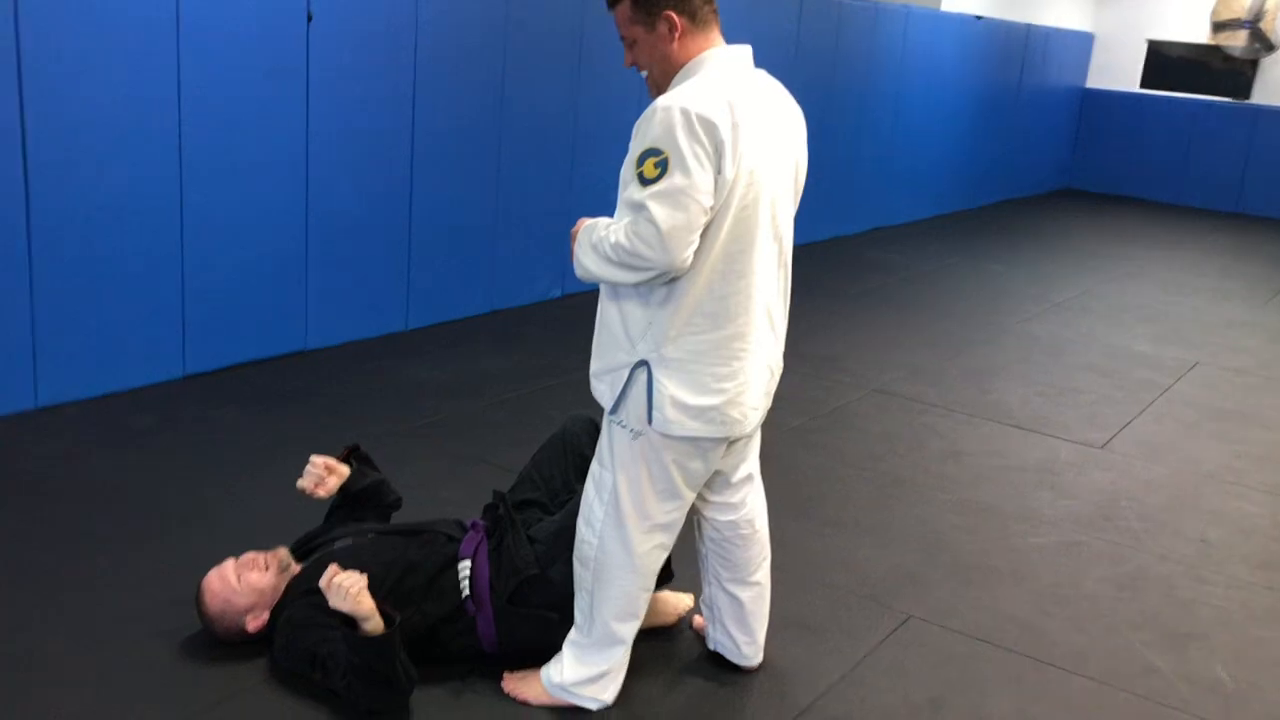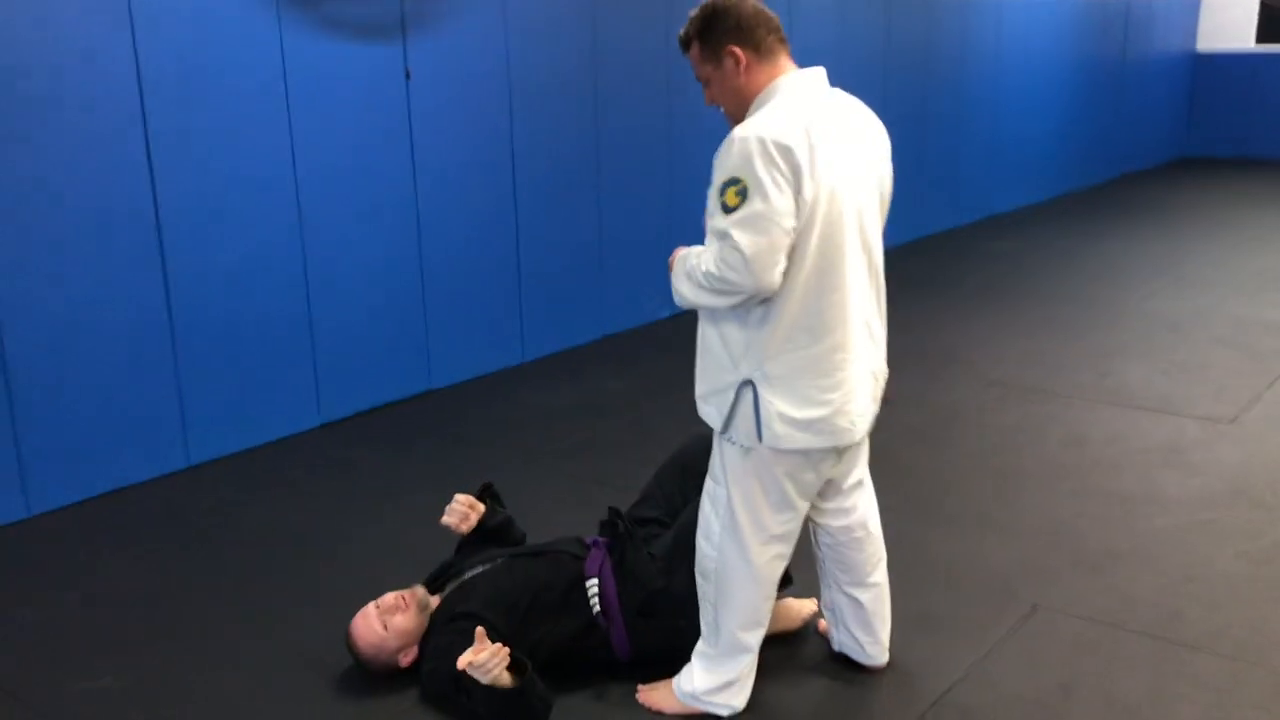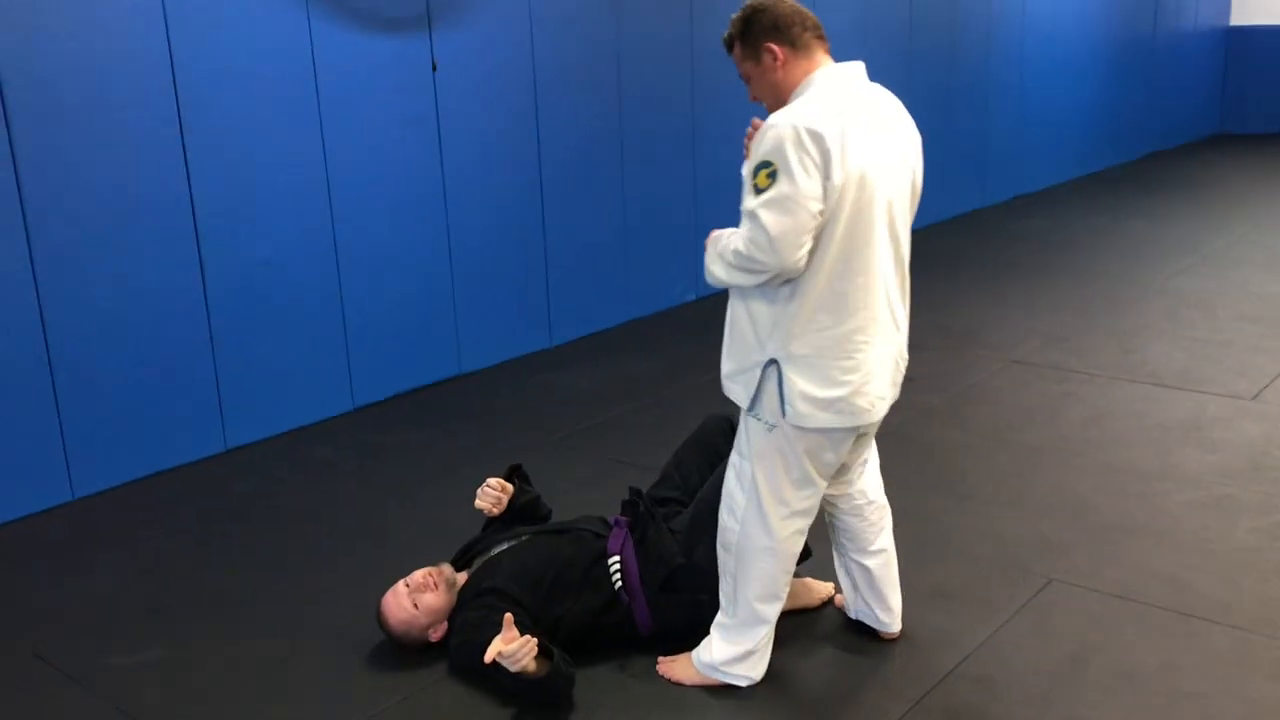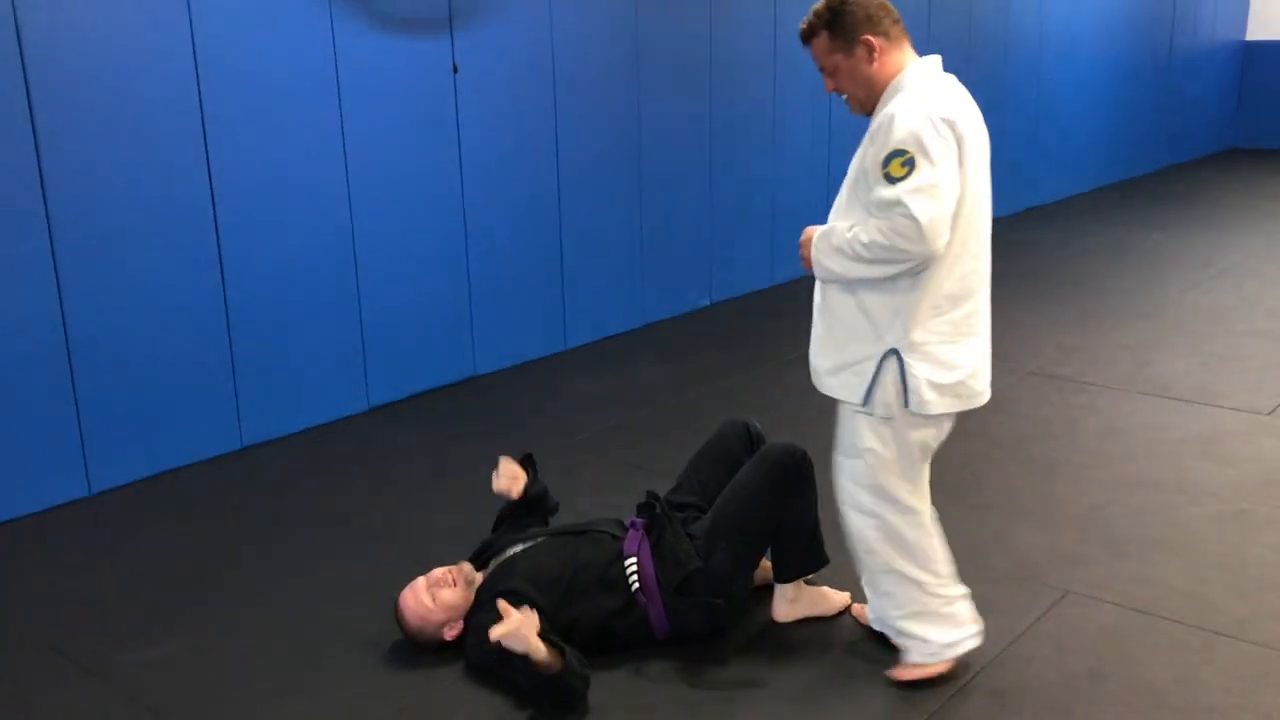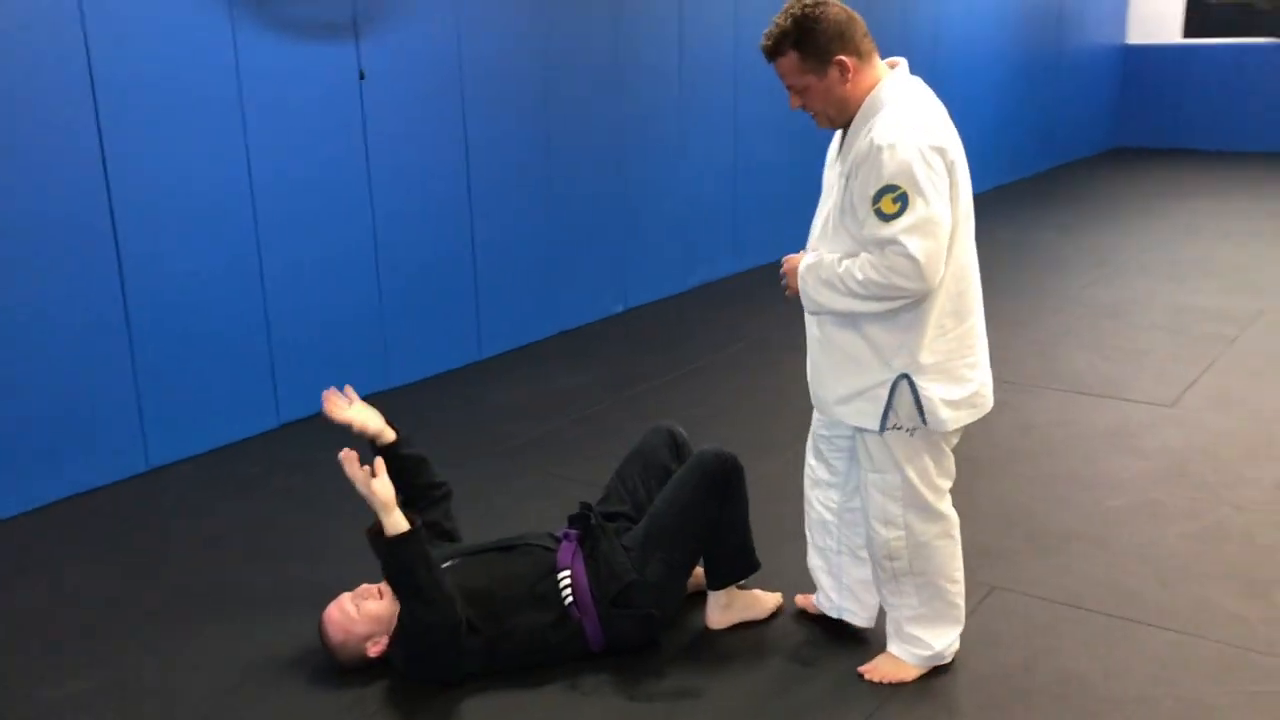
dt=0.5s
person 1, frame 1
left shoulder: (683, 112)
right shoulder: (775, 100)
left elbow: (656, 244)
left wrist: (590, 240)
left hip: (678, 367)
right hip: (744, 356)
left knee: (624, 523)
right knee: (733, 503)
left ankle: (585, 676)
right ankle: (739, 638)
person 1, frame 2
left shoulder: (760, 139)
right shoulder: (856, 117)
left elbow: (746, 270)
left wrist: (685, 268)
left hip: (782, 385)
right hip: (848, 365)
left knee: (741, 536)
right knee: (847, 511)
right ankle: (863, 638)
person 1, frame 3
left shoulder: (796, 127)
right shoulder: (888, 110)
left elbow: (773, 250)
left wrist: (718, 248)
left hip: (807, 363)
right hip: (870, 347)
left knee: (763, 510)
right knee: (853, 484)
left ankle: (734, 655)
right ankle: (878, 608)
person 1, frame 4
left shoulder: (914, 115)
right shoulder: (931, 100)
left elbow: (910, 233)
left wrist: (825, 246)
right wrist: (839, 246)
left hip: (906, 353)
right hip: (903, 341)
left knee: (882, 497)
right knee: (883, 485)
left ankle: (944, 631)
right ankle: (897, 612)
person 1, frame 5
left shoulder: (900, 140)
right shoulder: (876, 113)
left elbow: (907, 269)
left wrist: (811, 276)
right wrist: (820, 269)
left hip: (904, 367)
right hip: (869, 355)
left knee: (905, 509)
right knee: (834, 467)
left ankle: (926, 639)
right ankle: (845, 596)
person 2, frame 1
left shoulder: (309, 553)
right shoulder: (300, 633)
left elbow: (382, 502)
left wrist: (346, 476)
right wrist: (368, 621)
left hip: (487, 541)
right hip: (518, 600)
left knee: (582, 434)
person 2, frame 2
left shoulder: (441, 585)
right shoulder: (447, 658)
left elbow: (507, 540)
left wrist: (479, 515)
right wrist: (498, 678)
left hip: (619, 555)
right hip: (645, 609)
left knee: (705, 451)
person 2, frame 3
left shoulder: (472, 559)
right shoulder: (474, 630)
left elbow: (536, 517)
right elbow: (554, 683)
left wrist: (508, 494)
right wrist: (526, 665)
left hip: (637, 533)
right hip: (667, 585)
left knee: (723, 429)
person 2, frame 4
left shoulder: (489, 560)
right shoulder: (488, 641)
left elbow: (537, 512)
left wrist: (522, 482)
right wrist: (536, 652)
left hip: (650, 540)
right hip: (681, 589)
left knee: (740, 434)
right knee: (786, 462)
left ankle: (761, 563)
right ankle: (791, 595)
person 2, frame 5
left shoulder: (418, 574)
right shoulder: (418, 649)
left elbow: (428, 494)
right elbow: (441, 619)
left wrist: (380, 431)
right wrist: (388, 515)
left hip: (584, 551)
right hip: (617, 601)
left knee: (667, 440)
right knee: (717, 469)
left ankle: (692, 568)
right ankle: (725, 599)
